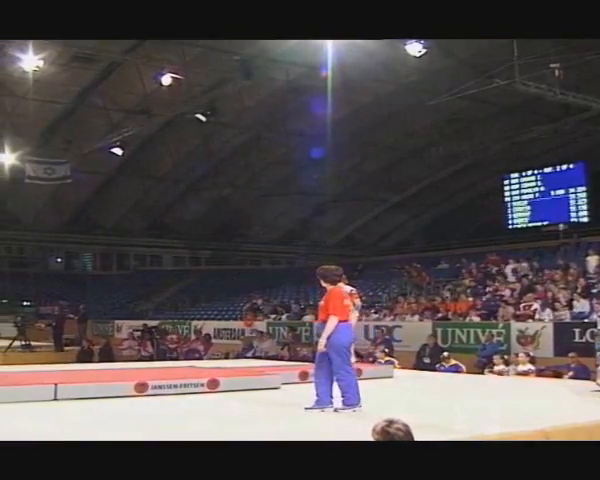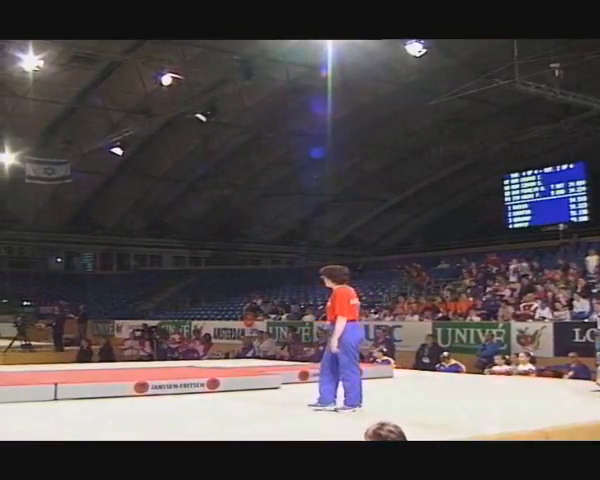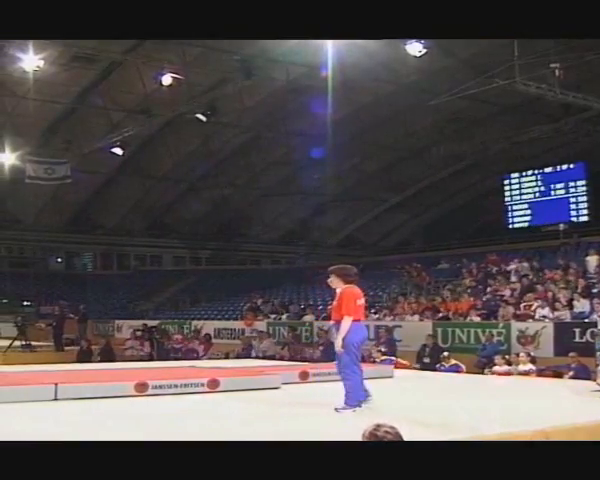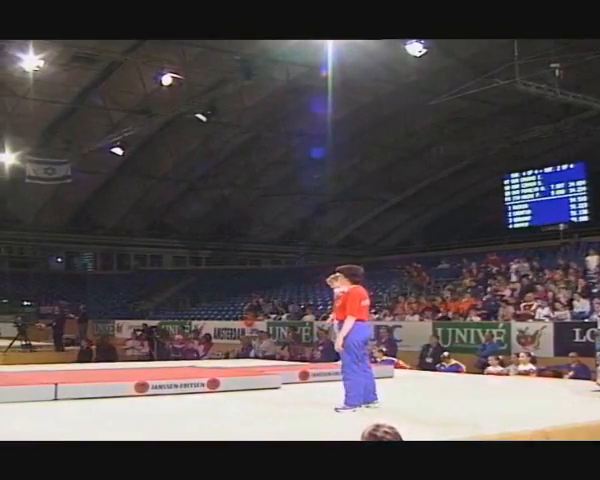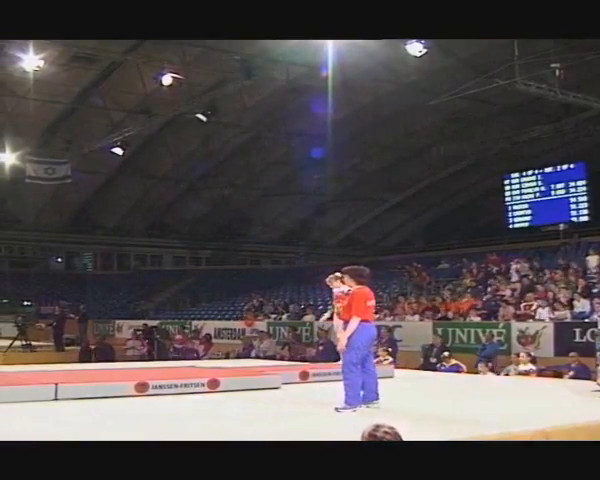
dt=0.3s
person 1, frame 1
left shoulder: (335, 293)
right shoulder: (335, 292)
left elbow: (334, 318)
left wrist: (323, 337)
left hip: (337, 333)
right hip: (333, 333)
left knee: (342, 368)
right knee: (322, 368)
left ankle: (352, 402)
right ankle: (324, 401)
person 1, frame 2
left shoulder: (341, 293)
right shoulder: (347, 291)
left elbow: (342, 318)
left wrist: (335, 338)
left hip: (346, 332)
right hip: (344, 332)
left knee: (348, 368)
right knee: (328, 366)
left ankle: (353, 402)
right ankle: (326, 400)
person 1, frame 3
left shoulder: (348, 292)
right shoulder: (353, 291)
left elbow: (348, 318)
left wrist: (339, 338)
left hip: (350, 332)
right hip: (353, 331)
left knee: (349, 367)
right knee: (347, 366)
left ankle: (352, 402)
right ankle: (362, 395)
person 1, frame 4
left shoulder: (353, 293)
right shoulder: (360, 291)
left elbow: (351, 318)
left wrist: (340, 337)
left hip: (353, 331)
right hip: (362, 329)
left knee: (351, 367)
right knee: (363, 365)
left ankle: (352, 402)
right ankle: (370, 398)
person 1, frame 5
left shoulder: (358, 293)
right shoulder: (366, 292)
left elbow: (356, 318)
left wrist: (344, 337)
left hip: (359, 331)
right hip: (367, 330)
left knee: (350, 366)
right knee: (367, 365)
left ankle: (352, 402)
right ankle: (371, 398)
